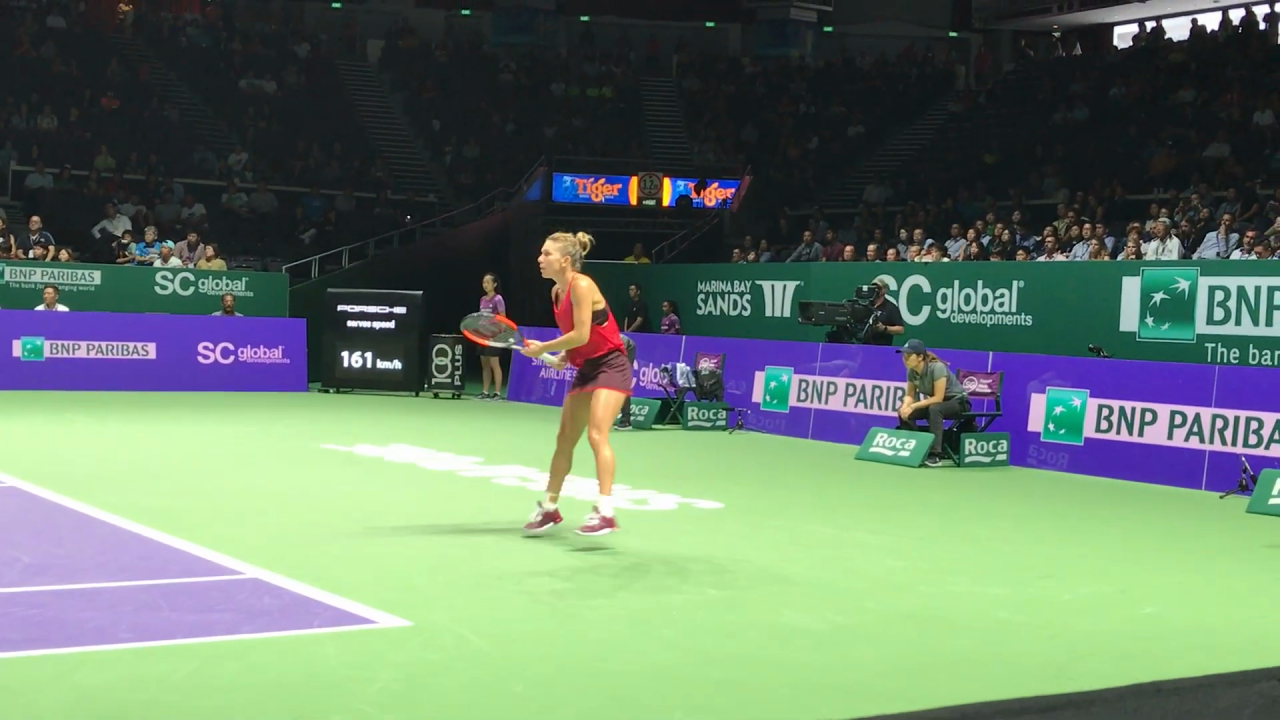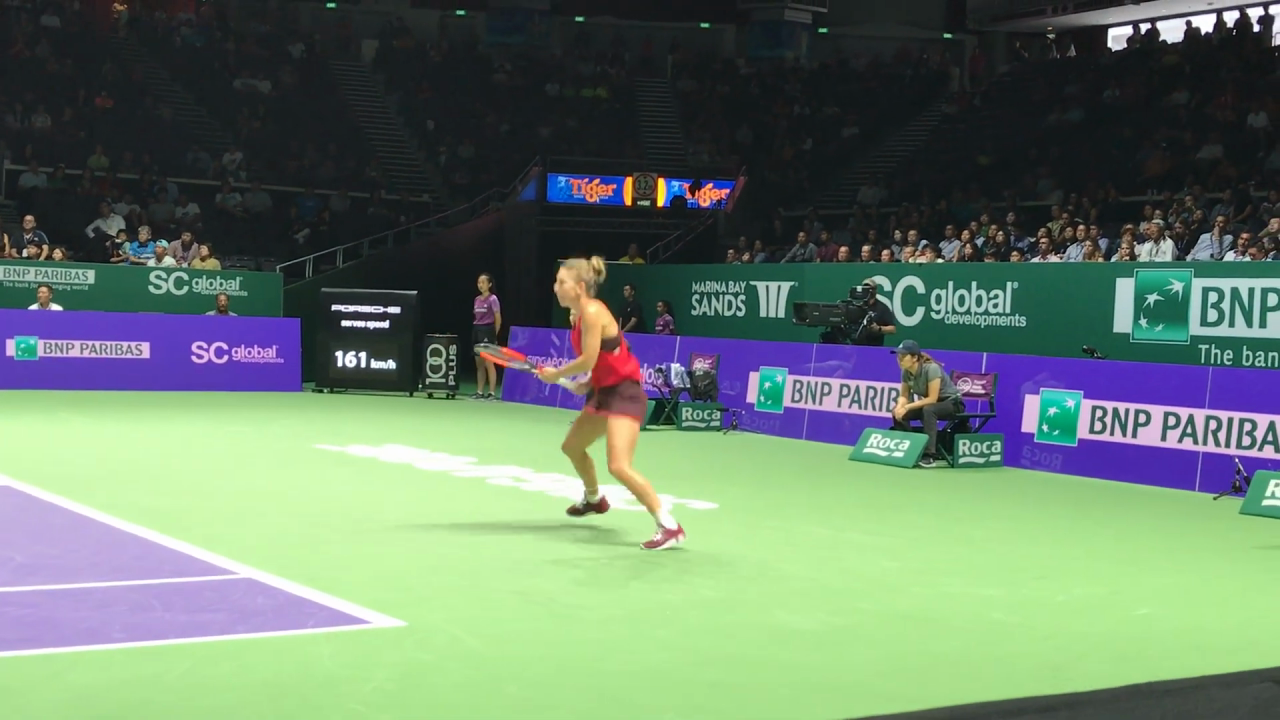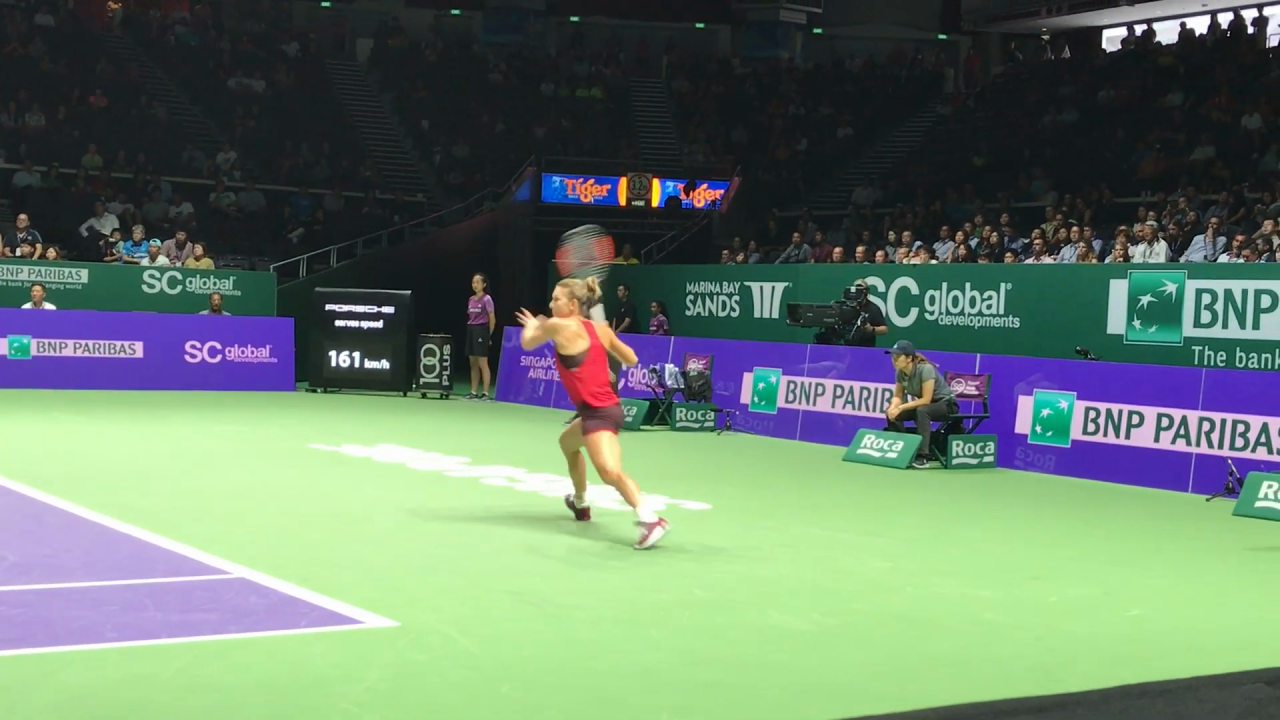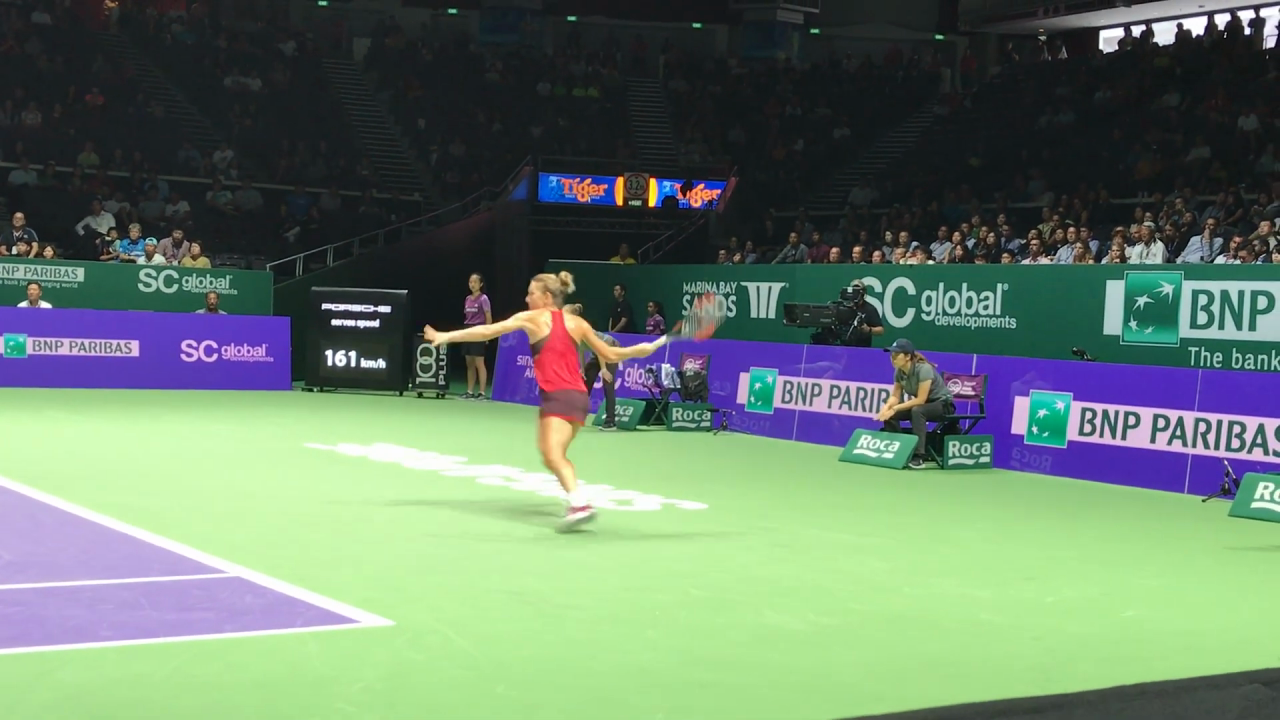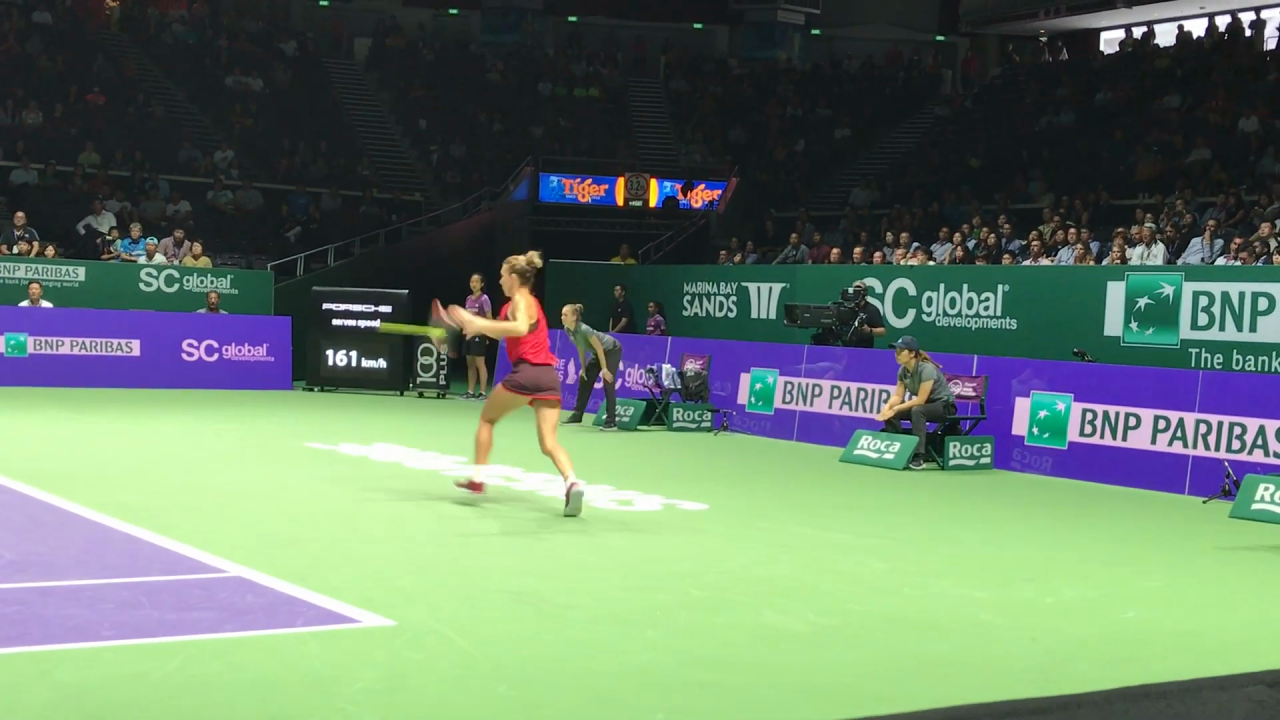
dt=0.2s
person 1, frame 1
left shoulder: (581, 285)
right shoulder: (557, 291)
left elbow: (581, 334)
left wrist: (542, 348)
right wrist: (562, 356)
left hip: (610, 366)
right hip: (586, 368)
left knee: (597, 435)
right knee: (565, 441)
left ankle: (605, 511)
right ankle: (550, 508)
person 1, frame 2
left shoulder: (592, 313)
right shoulder: (581, 315)
left elbow: (589, 361)
left wrist: (556, 374)
right wrist: (587, 381)
left hip: (625, 395)
right hip: (605, 393)
left knee: (619, 467)
right knee: (571, 447)
left ankle: (669, 526)
right ankle: (594, 498)
person 1, frame 3
left shoulder: (558, 326)
right shoulder: (600, 329)
left elbow: (529, 342)
right elbow: (630, 359)
left wrist: (530, 325)
left hip: (600, 413)
right hip: (595, 411)
left knee: (610, 471)
right knee: (567, 444)
left ankle: (650, 520)
right ankle: (580, 502)
person 1, frame 4
left shoulder: (531, 318)
right shoulder: (579, 324)
left elbow: (489, 330)
right elbow: (609, 355)
left wrist: (447, 336)
right wrist: (642, 349)
left hip: (559, 398)
right hip: (580, 398)
left knee: (552, 458)
right knee: (554, 454)
left ankle: (580, 502)
right ankle: (577, 500)
person 1, frame 5
left shoulder: (520, 300)
right shoulder: (531, 302)
left elbow: (520, 328)
left wrist: (481, 324)
right wrist: (468, 320)
left hip: (528, 374)
right hip: (549, 379)
left knee: (487, 418)
right knee: (549, 442)
left ankle: (477, 478)
right ankle: (573, 483)
